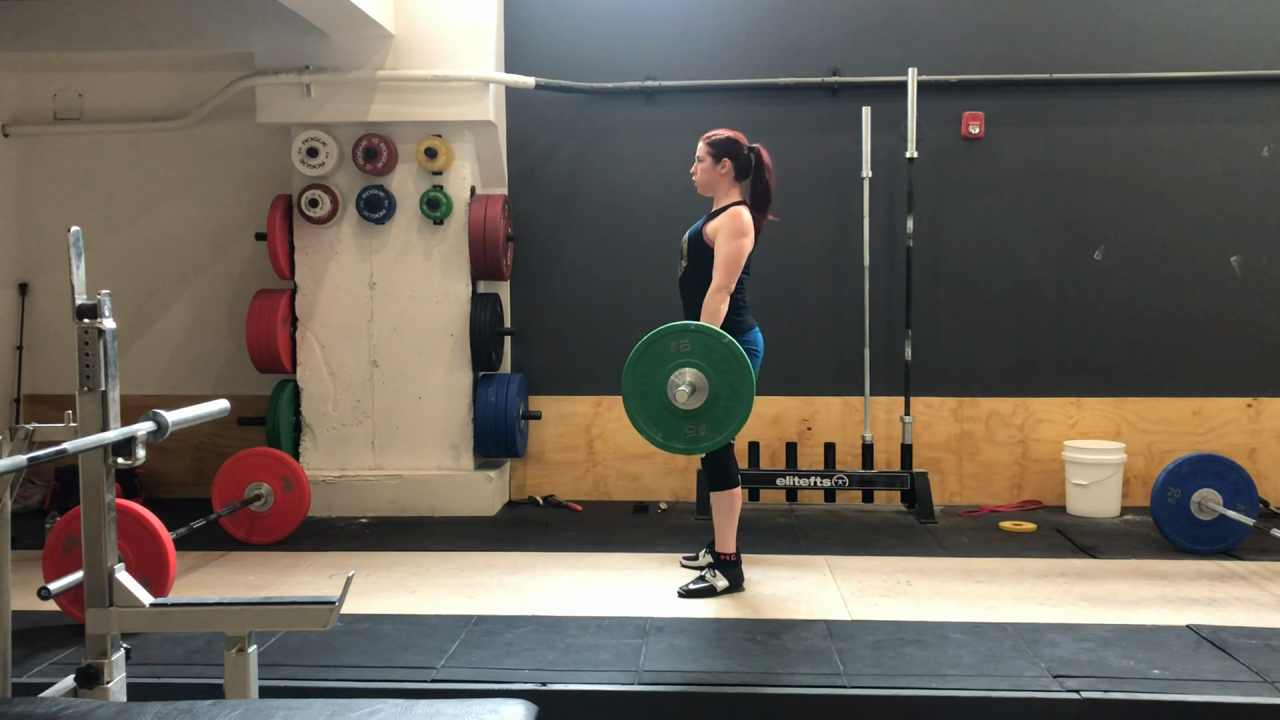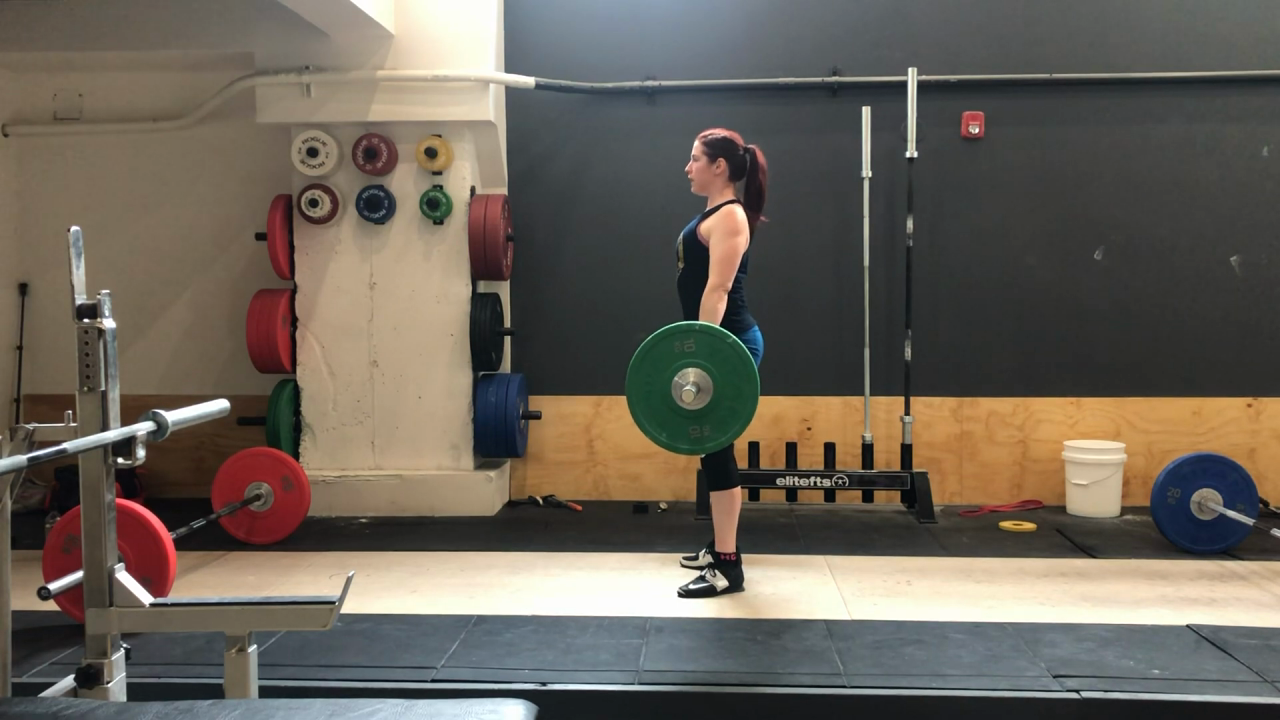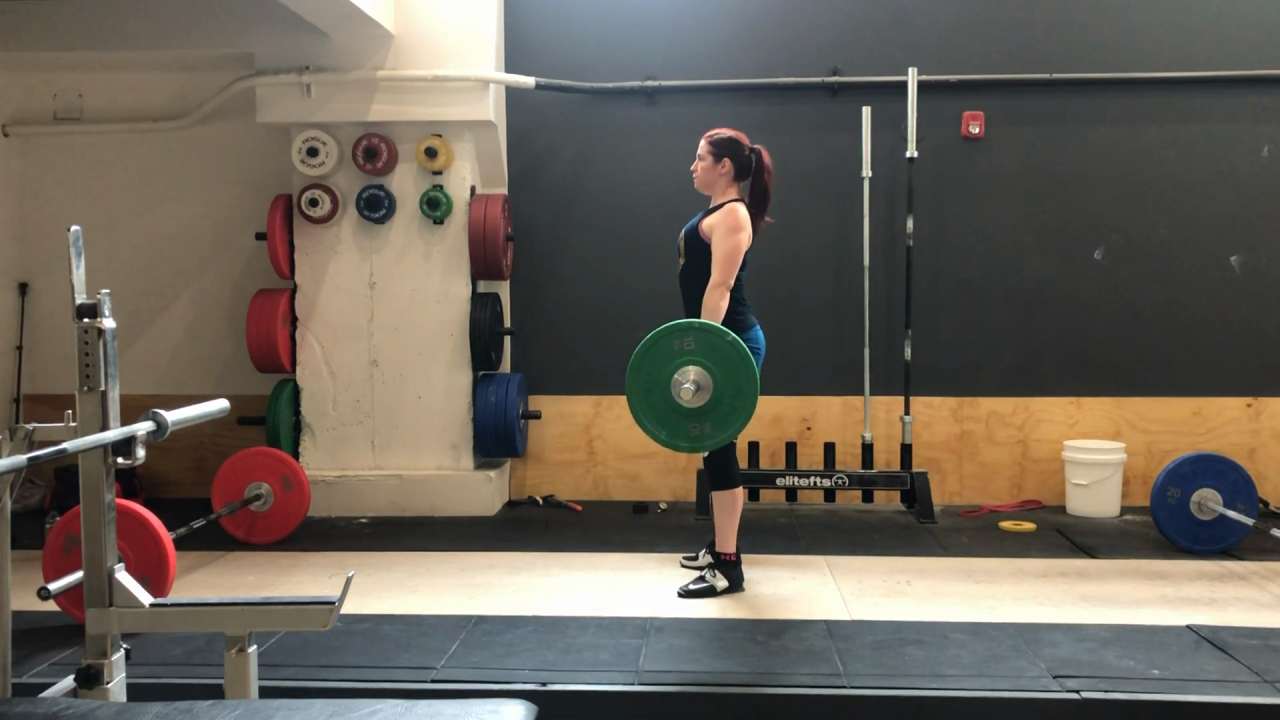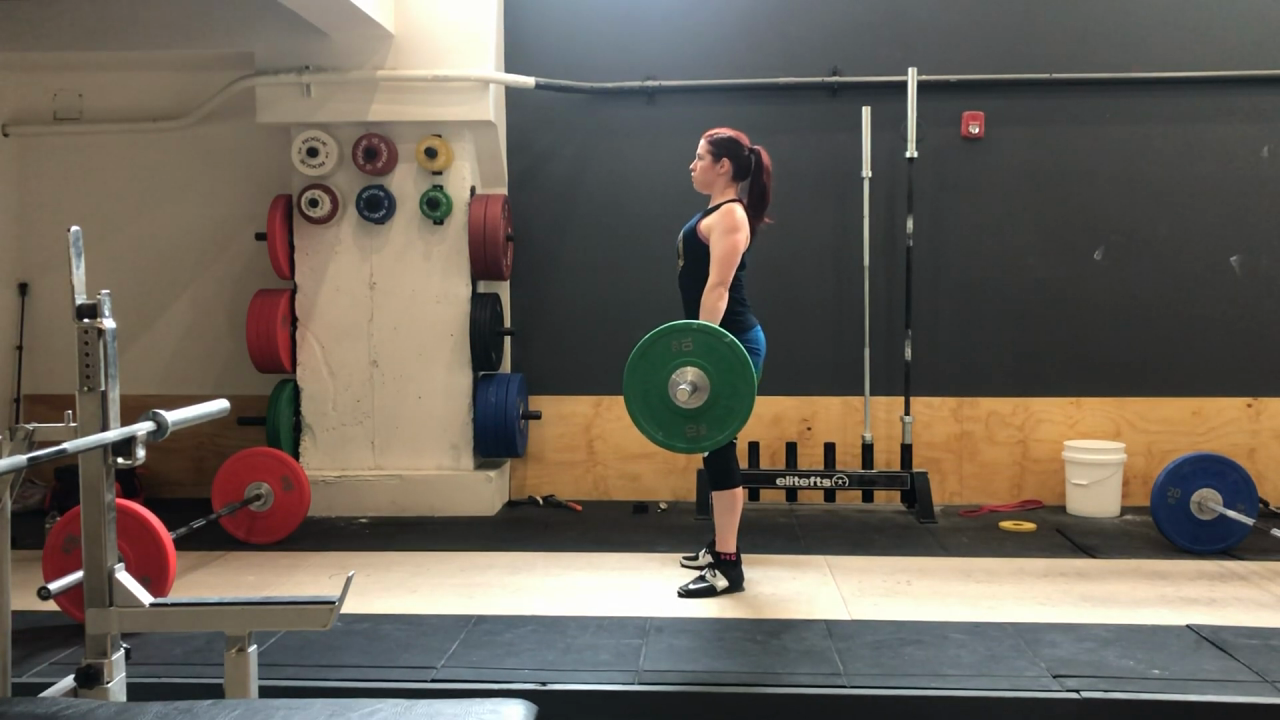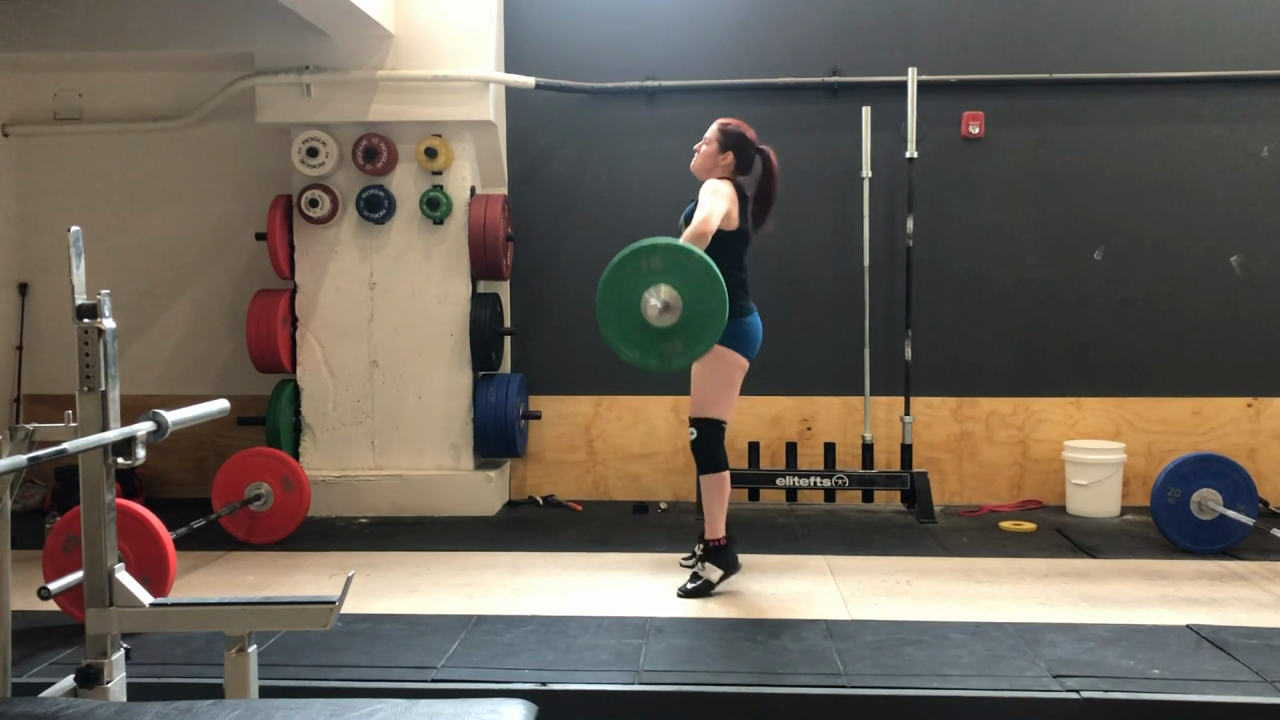
dt=0.7s
person 1, frame 1
left shoulder: (736, 218)
right shoulder: (720, 214)
left elbow: (721, 291)
left knee: (717, 450)
right knee: (712, 448)
left ankle: (727, 566)
right ankle: (720, 549)
person 1, frame 2
left shoulder: (729, 217)
right shoulder: (713, 214)
left elbow: (719, 290)
left knee: (717, 449)
right knee: (712, 448)
left ankle: (728, 567)
right ankle: (721, 548)
person 1, frame 3
left shoulder: (731, 214)
right shoulder: (716, 212)
left elbow: (721, 287)
left knee: (719, 449)
right knee: (713, 447)
left ankle: (727, 566)
right ankle: (720, 548)
person 1, frame 4
left shoulder: (729, 215)
right shoulder: (717, 212)
left elbow: (719, 288)
left knee: (719, 450)
right knee: (713, 448)
left ankle: (727, 566)
right ankle: (720, 547)
person 1, frame 5
left shoulder: (719, 189)
right shoulder: (723, 194)
left elbow: (703, 228)
left hip: (729, 326)
right hip: (727, 324)
left knee: (705, 433)
right knee: (704, 432)
left ankle: (719, 551)
right ankle: (714, 540)
